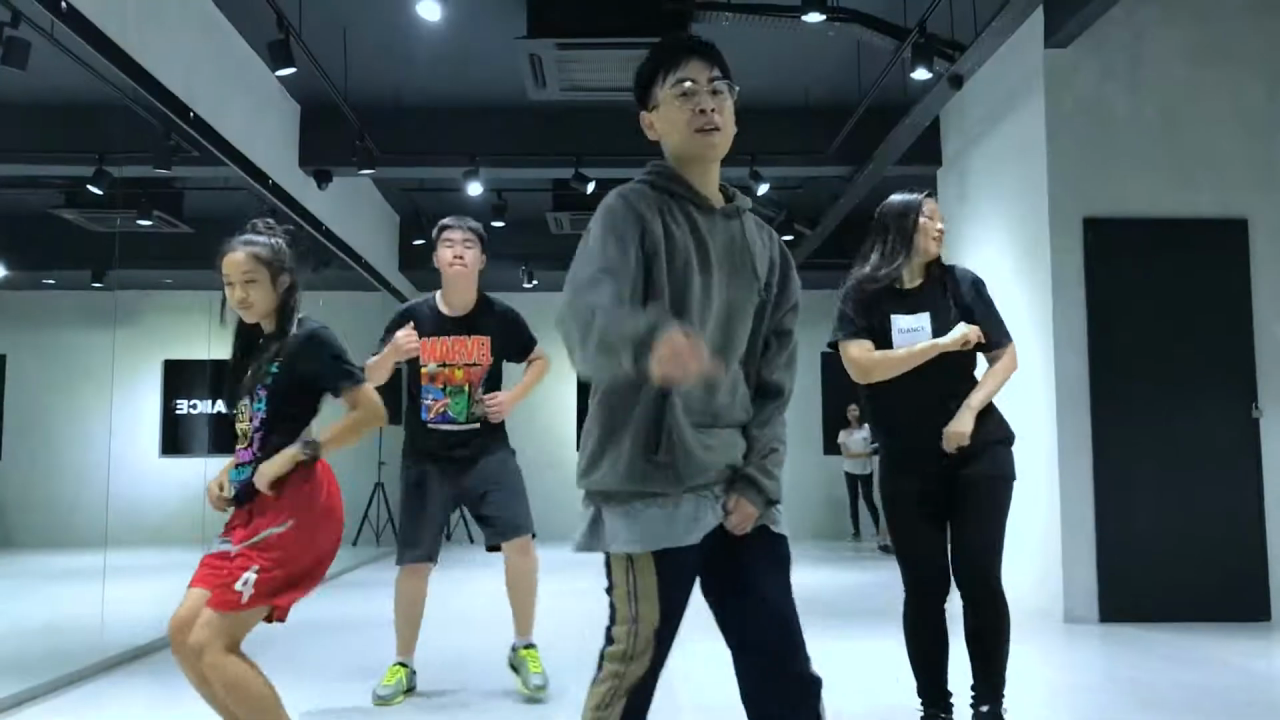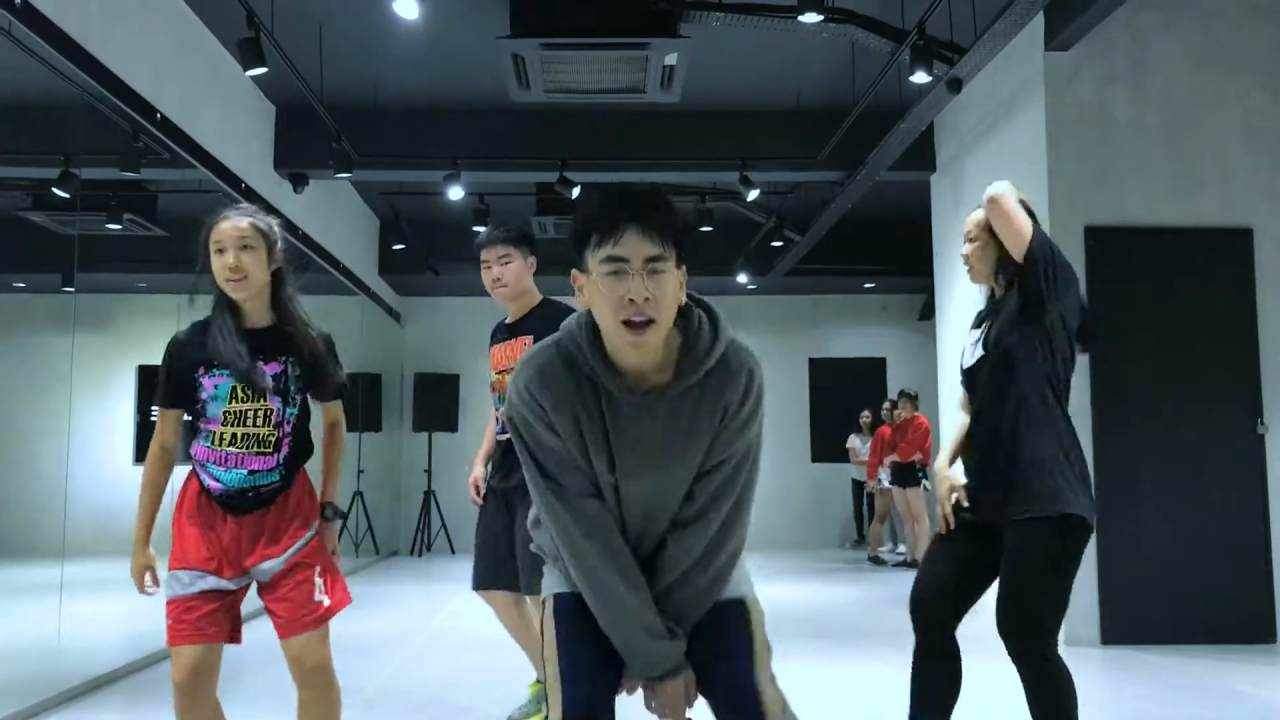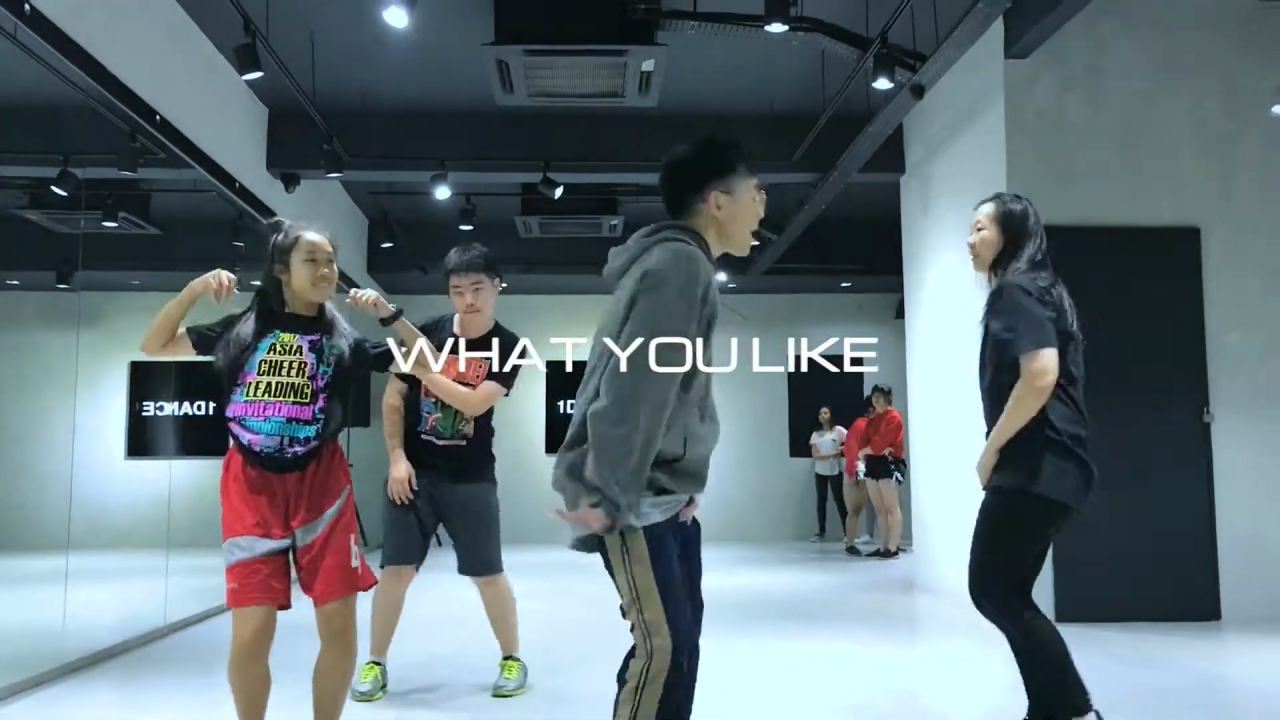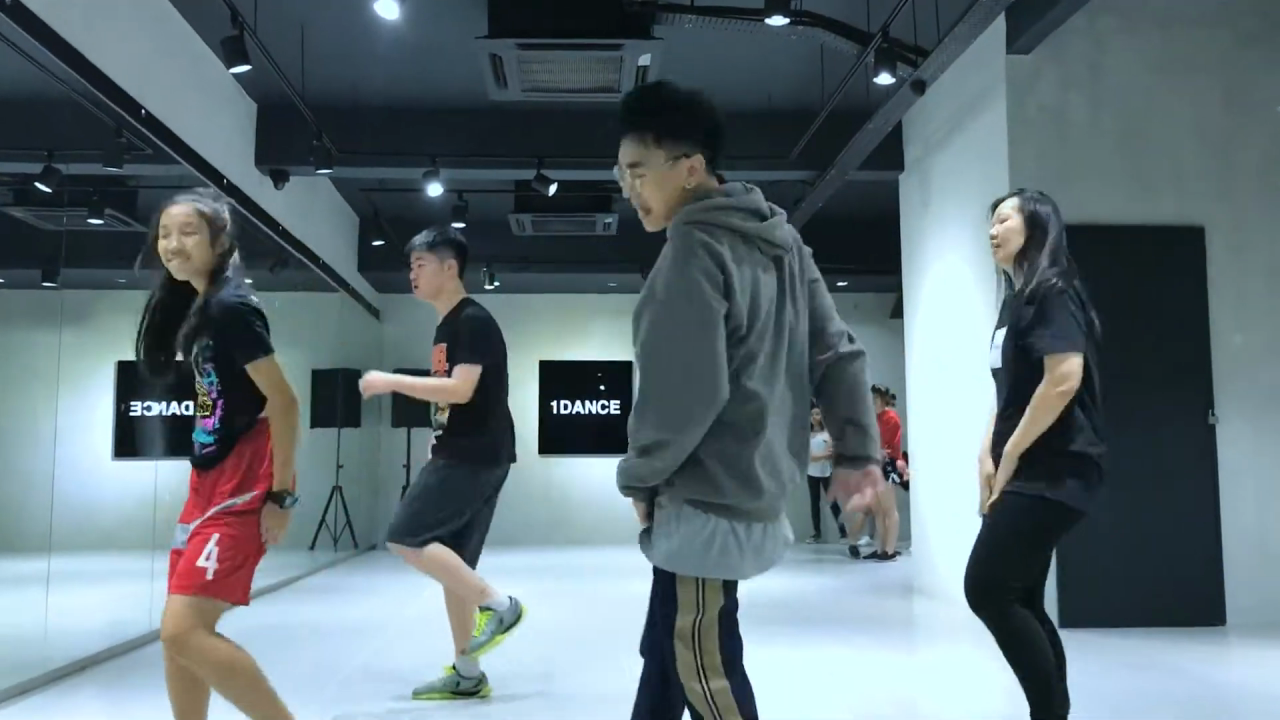
dt=1s
person 1, frame 1
left shoulder: (760, 241)
right shoulder: (634, 212)
left elbow: (774, 372)
right elbow: (586, 316)
left wrist: (757, 480)
right wrist: (646, 342)
left hip: (733, 487)
right hip: (648, 485)
right knee: (633, 663)
person 1, frame 2
left shoulder: (733, 374)
right shoulder: (542, 382)
left elbow: (709, 526)
right elbow: (583, 535)
left wrist: (666, 640)
right wrist: (653, 657)
left hip: (699, 571)
right hip: (588, 572)
person 1, frame 3
left shoulder: (677, 266)
right shoulder: (676, 266)
right elbow: (634, 388)
left wrist: (683, 486)
right wrist: (611, 493)
left hip: (663, 491)
right hip: (632, 494)
left knee: (679, 635)
right knee: (662, 641)
person 1, frame 4
left shoulder: (692, 252)
right shoulder: (780, 243)
left elbow: (689, 395)
right elbow: (837, 352)
left wrist: (639, 476)
right wrist: (857, 448)
left hip: (705, 498)
right hip: (748, 486)
left knee: (701, 662)
right knee: (666, 649)
person 2, frame 1
left shoulder: (960, 283)
right shoulder: (863, 294)
left elbow: (1007, 358)
right elbow: (861, 367)
left wrist: (969, 411)
right wrist: (942, 343)
left hip: (978, 451)
right hip: (907, 463)
left knee: (977, 574)
right knee: (924, 585)
person 2, frame 2
left shoulder: (1046, 282)
right shoulder: (987, 316)
left elbow: (1000, 198)
left wrist: (997, 200)
right wrist: (944, 465)
left hip: (1044, 496)
right hip: (984, 495)
left knee: (1027, 635)
right knee: (929, 610)
person 2, frame 3
left shoulder: (1018, 291)
right shoulder: (1037, 293)
left elbow: (1040, 378)
left wrist: (992, 445)
right wrist: (1000, 446)
left hip: (1034, 468)
right hip: (1041, 468)
left knee: (996, 592)
right knee: (1007, 595)
person 2, frame 4
left shoulder: (1053, 291)
right shoulder: (1014, 300)
left elbow: (1064, 380)
left wrist: (1011, 455)
right wrist: (990, 457)
left hip: (1051, 472)
right hip: (1020, 472)
left knee: (988, 590)
right knee: (1019, 600)
person 3, frame 1
left shoulder: (309, 340)
right shoulder: (253, 345)
left elbow: (372, 411)
left wrist: (293, 455)
right wrist: (228, 472)
left hip: (294, 505)
right hip: (256, 511)
left knee: (209, 642)
right knee: (184, 633)
person 3, frame 2
left shoulder: (311, 345)
right shoulder: (189, 346)
left elbow: (335, 425)
right elbow: (164, 444)
left wrist: (329, 510)
right wrist: (141, 543)
left hip: (285, 514)
right hip: (207, 516)
left knee: (314, 666)
right knee: (189, 677)
person 3, frame 3
left shoulder: (345, 339)
right shoulder: (244, 328)
left elbow: (431, 368)
right elbow: (152, 346)
left wrist: (388, 313)
right wrist: (194, 289)
left hip: (320, 483)
right hip: (251, 484)
left knee: (340, 632)
right knee: (250, 639)
person 3, frame 4
left shoulder: (230, 307)
right shoulder: (179, 315)
left elbow: (283, 401)
left wrist: (280, 495)
left hip: (241, 477)
right hip: (208, 477)
left knee: (184, 629)
right knee: (182, 629)
person 4, frame 1
left shoulder: (501, 317)
right shoulder: (412, 316)
left elbow: (540, 361)
right elbow: (372, 378)
left wrist: (513, 396)
right wrist: (391, 353)
left hip: (487, 454)
right hip: (427, 460)
left knee: (519, 541)
right knee: (414, 562)
left ankle: (524, 647)
right ankle: (404, 664)
person 4, frame 2
left shoulder: (560, 319)
right shoulder: (499, 334)
right wrist: (480, 462)
right hip: (504, 478)
left knee: (542, 591)
right knee: (495, 588)
right ankle: (546, 678)
person 4, frame 3
left shoulder: (507, 347)
right shoulder: (425, 334)
left elbow: (476, 404)
right elbow: (393, 398)
left wrist: (424, 370)
right wrist: (397, 459)
left hip: (472, 475)
right hip: (416, 471)
left knee: (488, 573)
right knee: (397, 569)
left ankle: (512, 658)
right ankle: (376, 664)
person 4, frame 4
left shoulder: (473, 321)
right shoulder: (449, 324)
left elbow: (459, 390)
left wrist: (390, 382)
right wrist: (440, 448)
left hip: (478, 454)
right hip: (463, 455)
left knee: (405, 537)
right knee: (451, 557)
left ankle: (495, 603)
right ankle: (467, 670)
